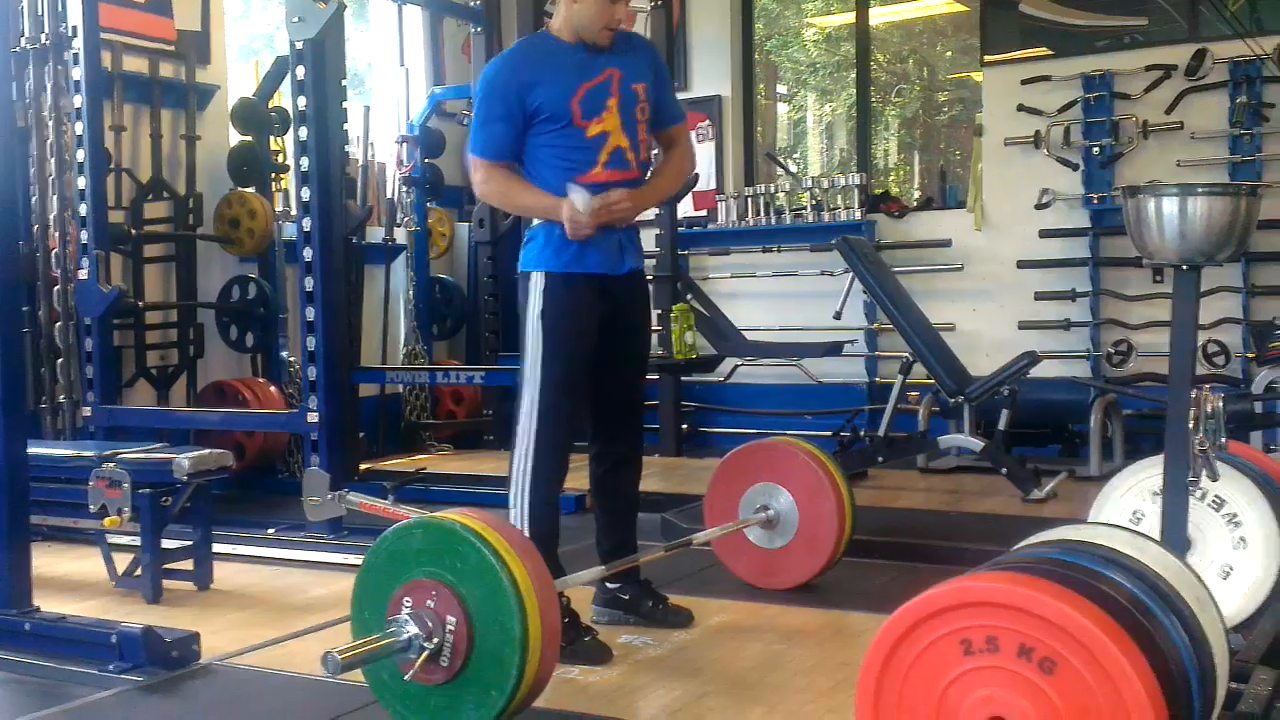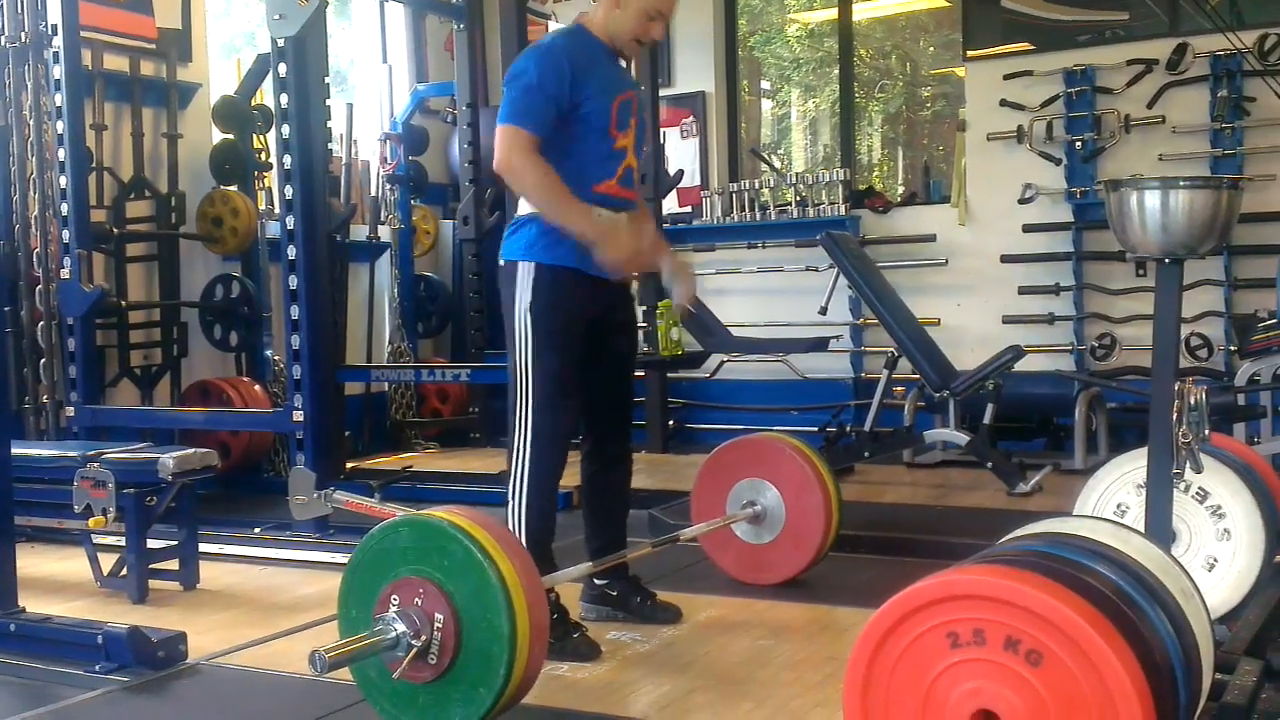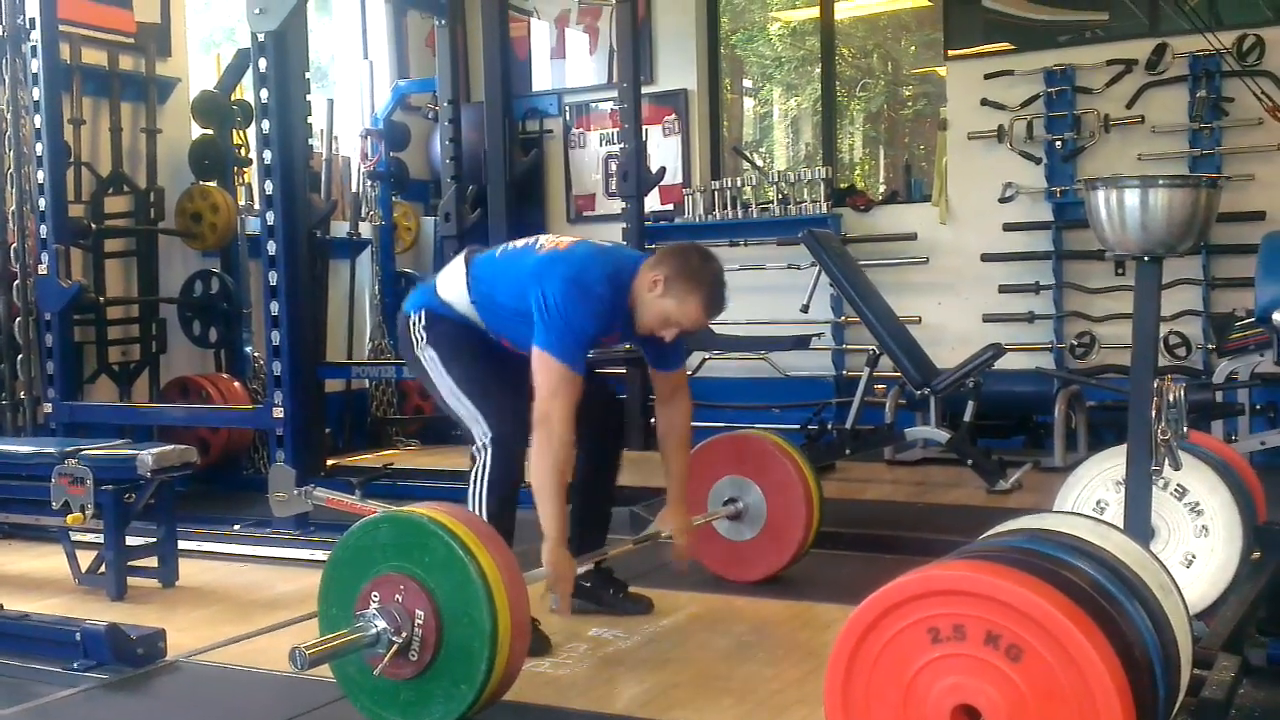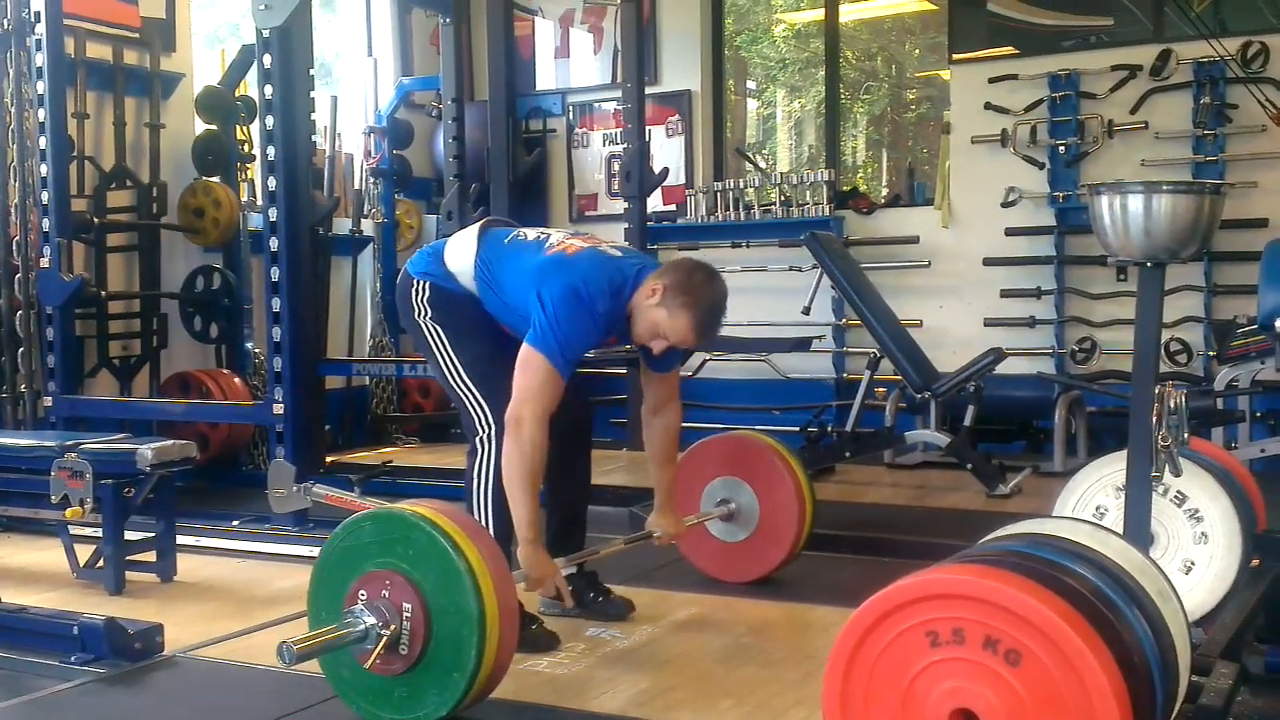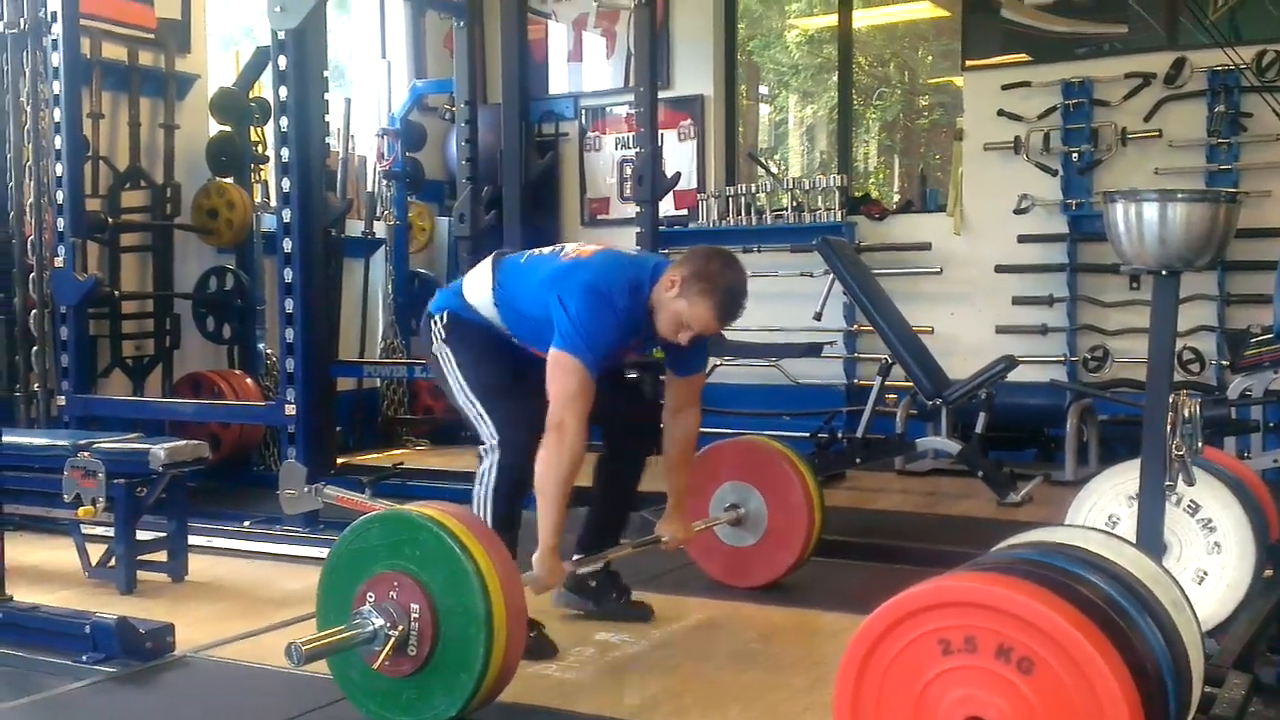
dt=1s
person 1, frame 1
left shoulder: (642, 58)
right shoulder: (516, 70)
left elbow: (679, 148)
right elbow: (486, 175)
left wrist: (641, 197)
right wrist: (562, 209)
left hip: (625, 268)
right hip: (560, 269)
left knee: (621, 429)
right knee: (546, 435)
left ankle: (618, 583)
person 1, frame 2
left shoulder: (621, 80)
right shoulder: (553, 59)
right elbow: (511, 157)
left wrist: (657, 251)
right wrist: (598, 236)
left hip: (603, 274)
right hip: (548, 265)
left knee: (611, 430)
right knee: (545, 428)
left ankle: (608, 581)
person 1, frame 3
left shoulder: (663, 297)
right shoulder: (580, 289)
left elbow: (673, 399)
right elbow: (550, 417)
left wrist: (677, 504)
right wrist: (554, 544)
left hip: (504, 329)
right hip: (441, 318)
left knee: (604, 418)
right knee: (503, 432)
left ankle: (582, 574)
person 1, frame 4
left shoulder: (668, 304)
right shoulder: (578, 299)
left elbow: (661, 408)
right elbow: (524, 421)
left wrist: (664, 506)
right wrist: (530, 546)
left hip: (500, 297)
right hip: (442, 288)
left knee: (572, 420)
right knee: (497, 425)
left ankle: (568, 578)
person 1, frame 5
left shoulder: (688, 308)
right shoulder: (598, 295)
left elbow: (683, 411)
right elbow: (563, 426)
left wrist: (676, 510)
right wrist: (548, 550)
left hip: (530, 337)
right hip: (465, 321)
left knee: (637, 421)
right knee: (512, 440)
left ankle: (589, 575)
